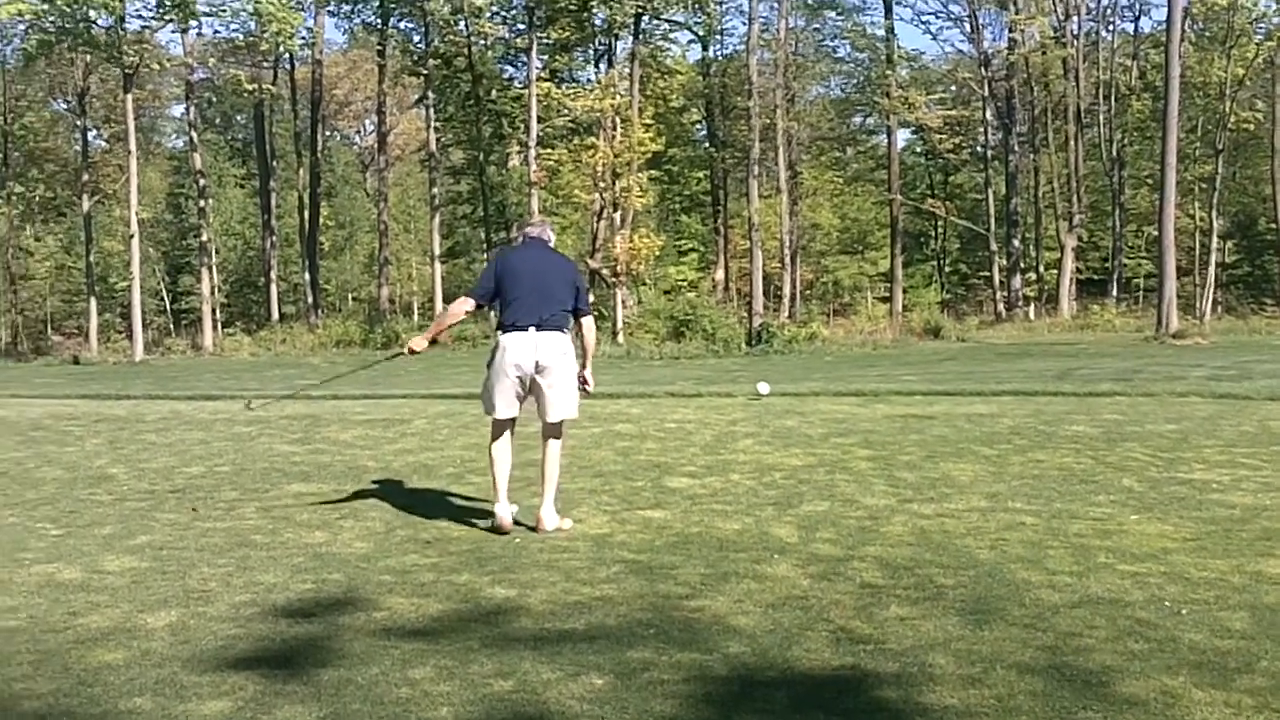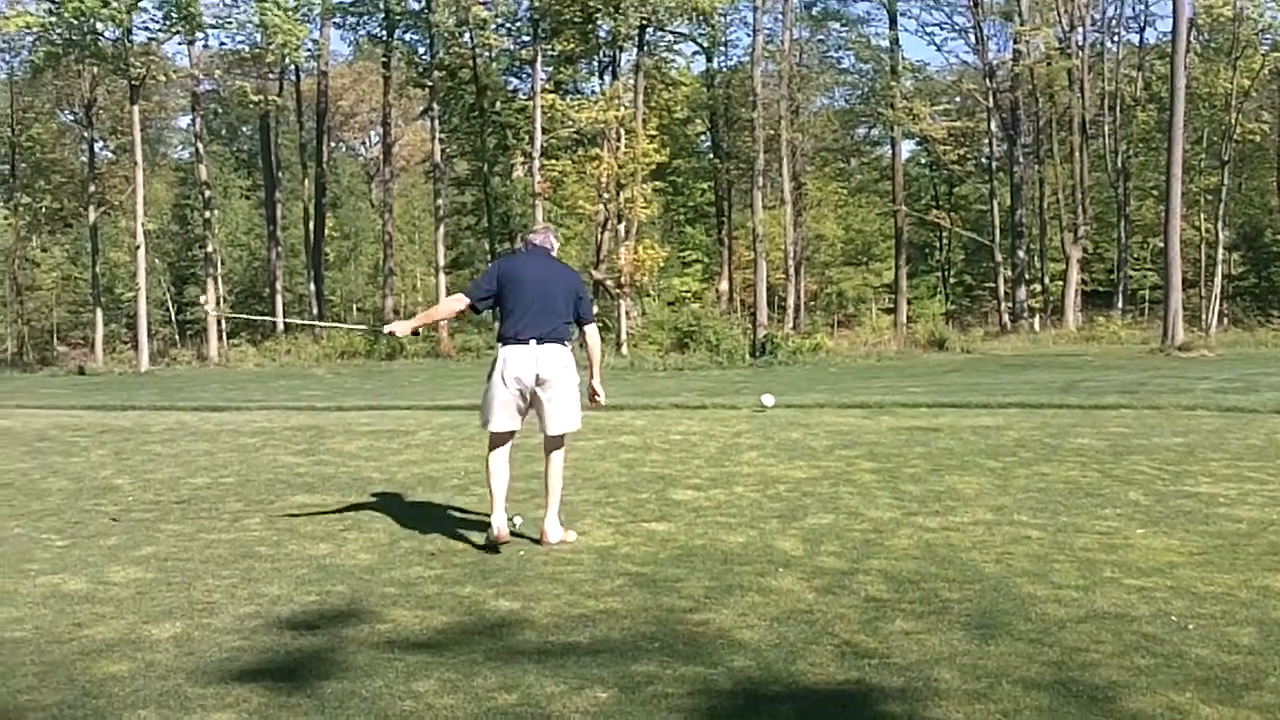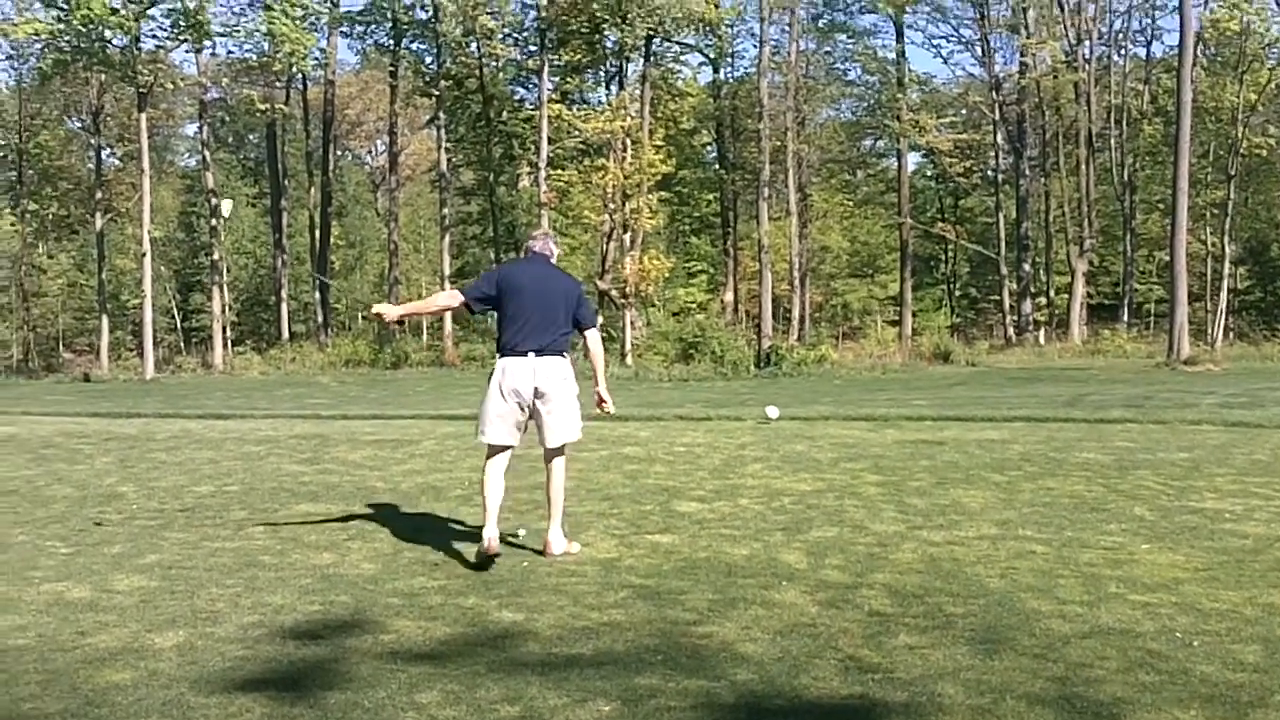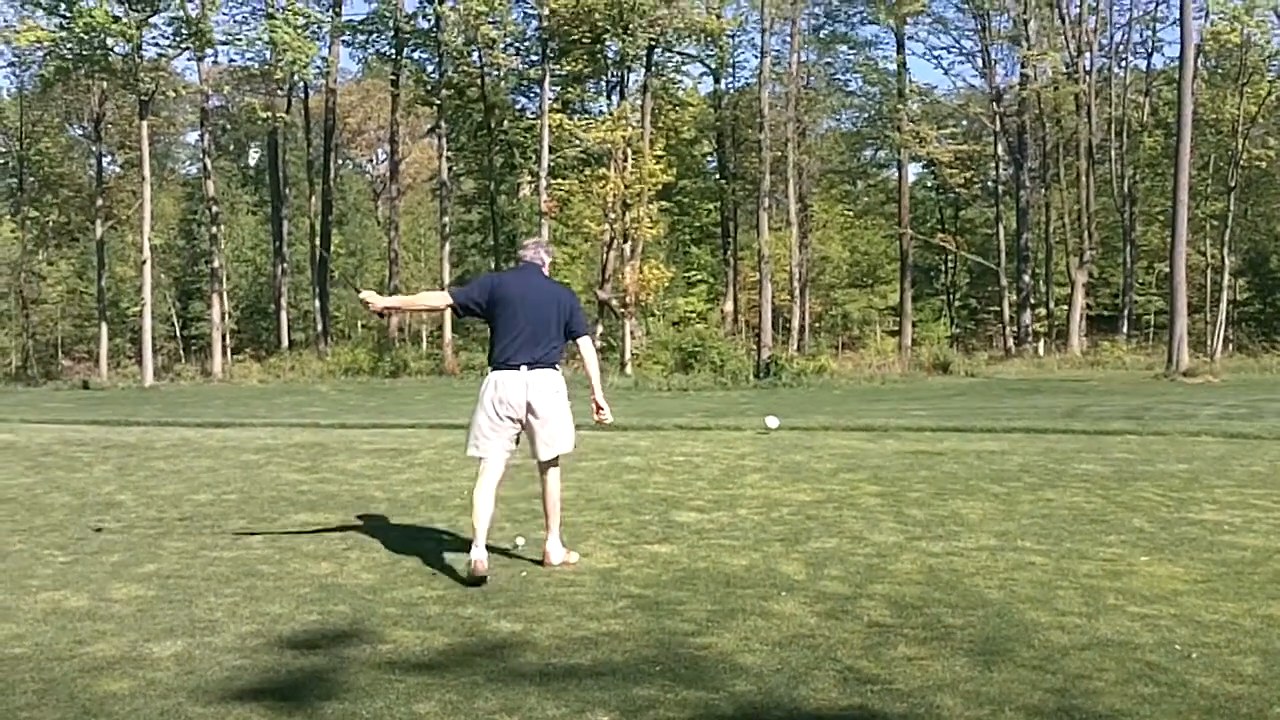
dt=0.1s
person 1, frame 1
left shoulder: (504, 259)
right shoulder: (568, 266)
left elbow: (465, 305)
right elbow: (587, 323)
left wrist: (427, 335)
right wrist: (586, 367)
left hip: (513, 346)
right hip: (556, 346)
left knee: (501, 431)
right knee: (553, 434)
left ankle: (502, 507)
right ankle: (547, 513)
person 1, frame 2
left shoulder: (505, 266)
right shoulder: (571, 276)
left elbow: (459, 302)
right elbow: (591, 332)
left wrist: (411, 324)
right wrist: (595, 377)
left hip: (513, 359)
right hip: (556, 359)
left knee: (499, 443)
right knee: (555, 445)
left ankle: (498, 519)
right ankle: (552, 525)
person 1, frame 3
left shoulder: (505, 273)
right shoulder: (570, 284)
left elbow: (452, 299)
right elbow: (592, 337)
left wrist: (400, 310)
right wrist: (601, 385)
left hip: (512, 369)
right hip: (554, 371)
left knee: (497, 457)
right knee: (555, 456)
left ankle: (489, 531)
right ankle: (555, 537)
person 1, frame 4
left shoulder: (496, 282)
right shoulder: (563, 294)
left elbow: (440, 300)
right elbow: (585, 345)
left wrist: (387, 302)
right wrist: (597, 392)
left hip: (503, 384)
right hip: (546, 384)
left knee: (489, 473)
right knee: (550, 467)
left ankle: (478, 550)
right ankle: (553, 546)
